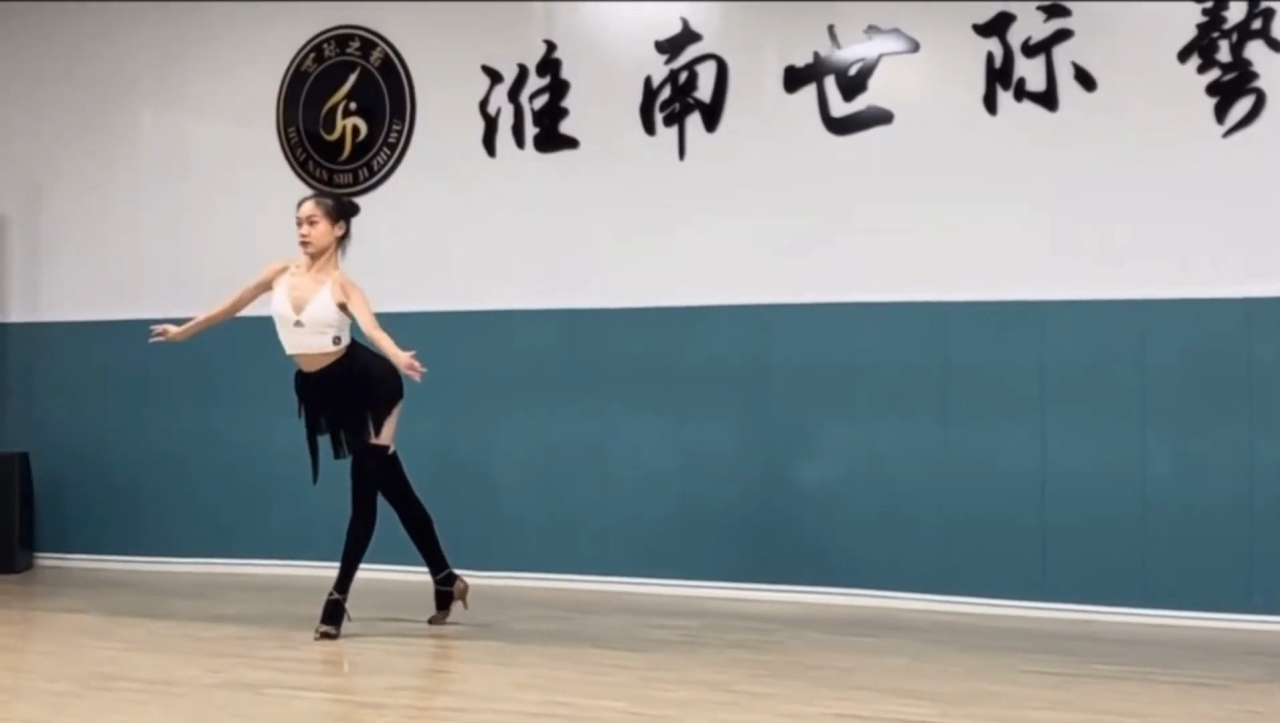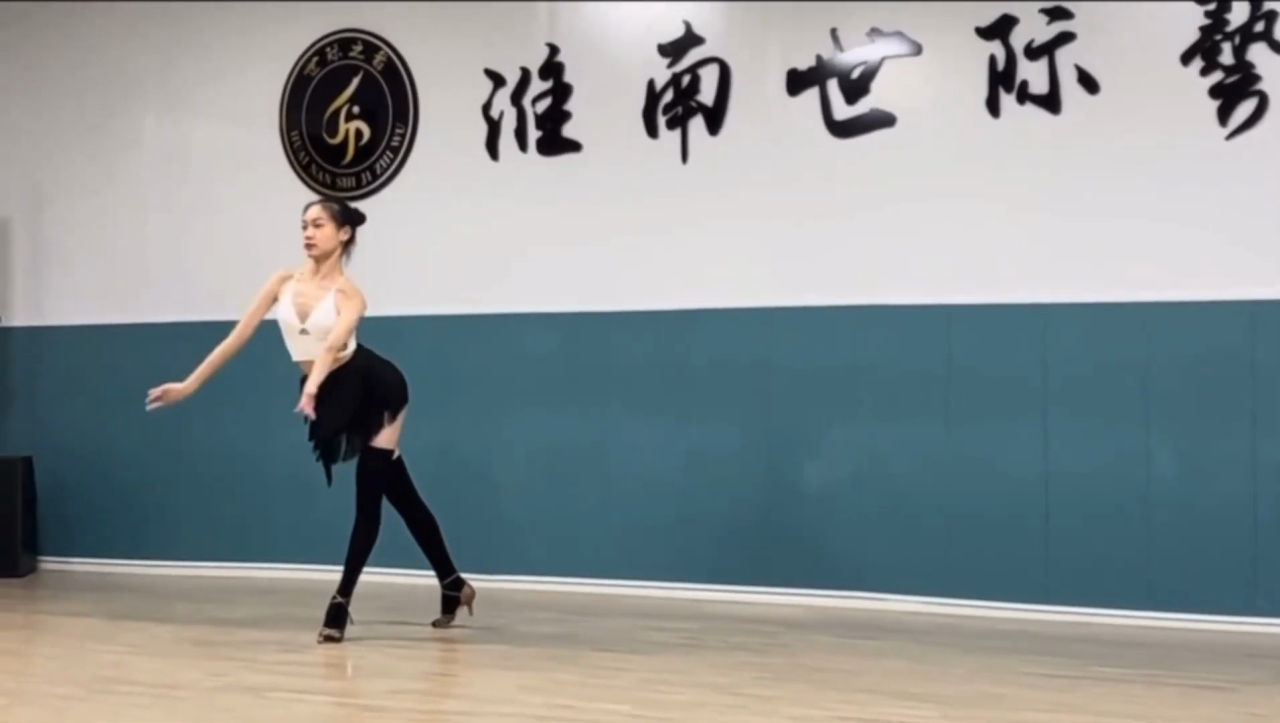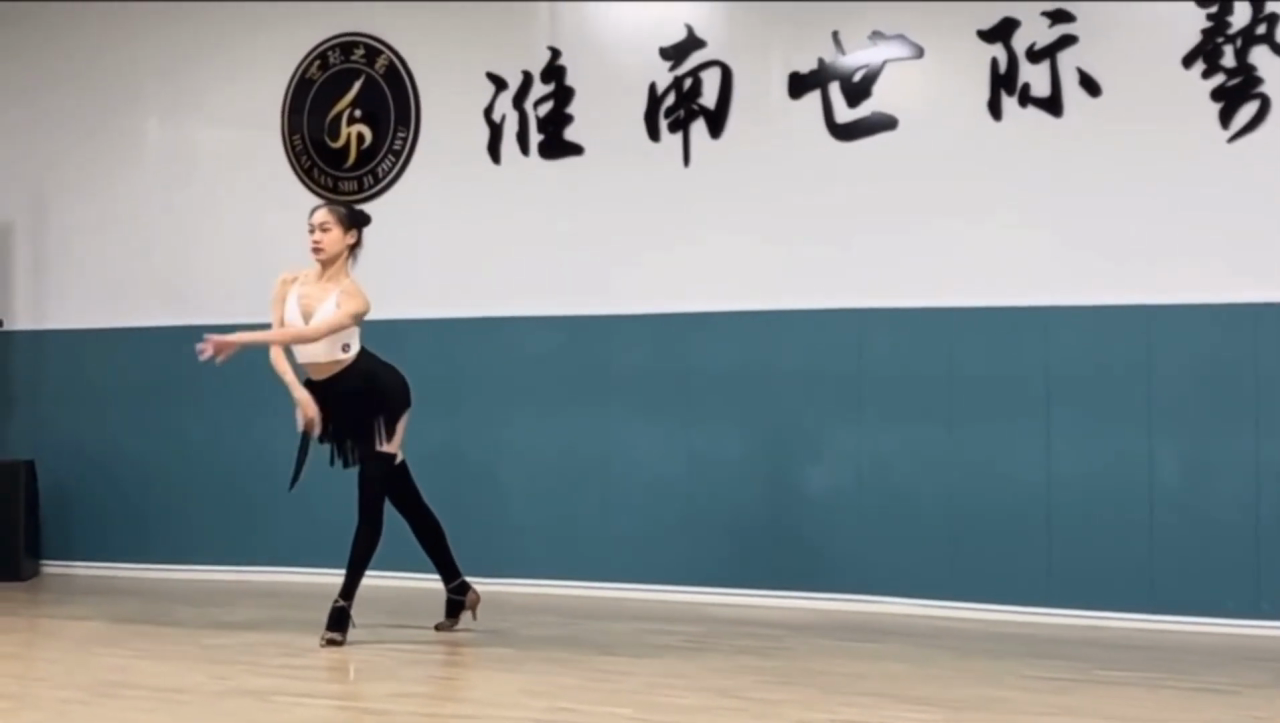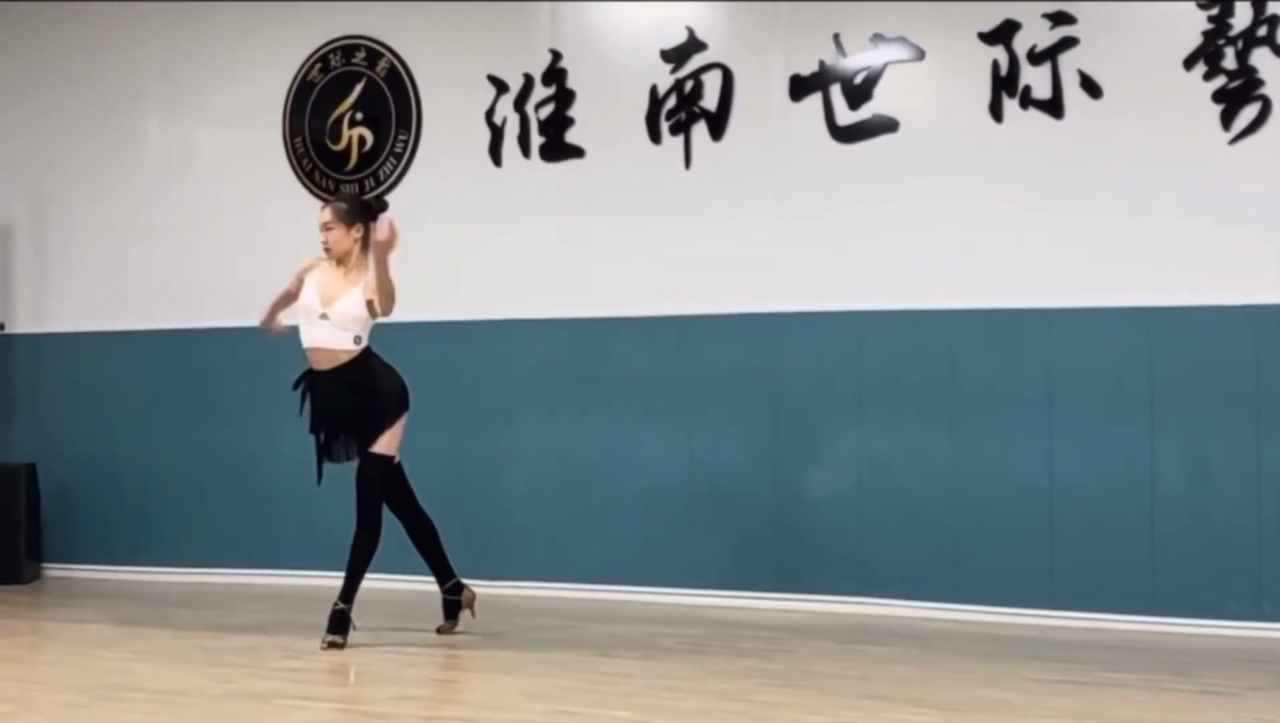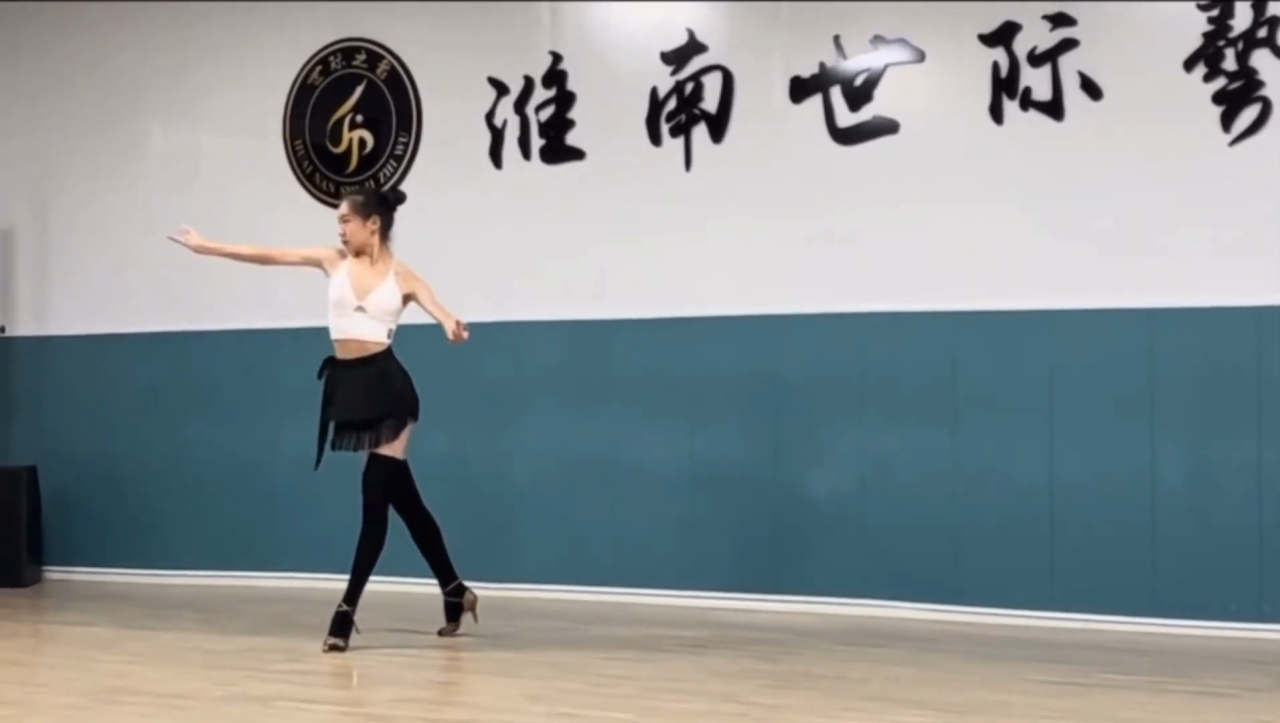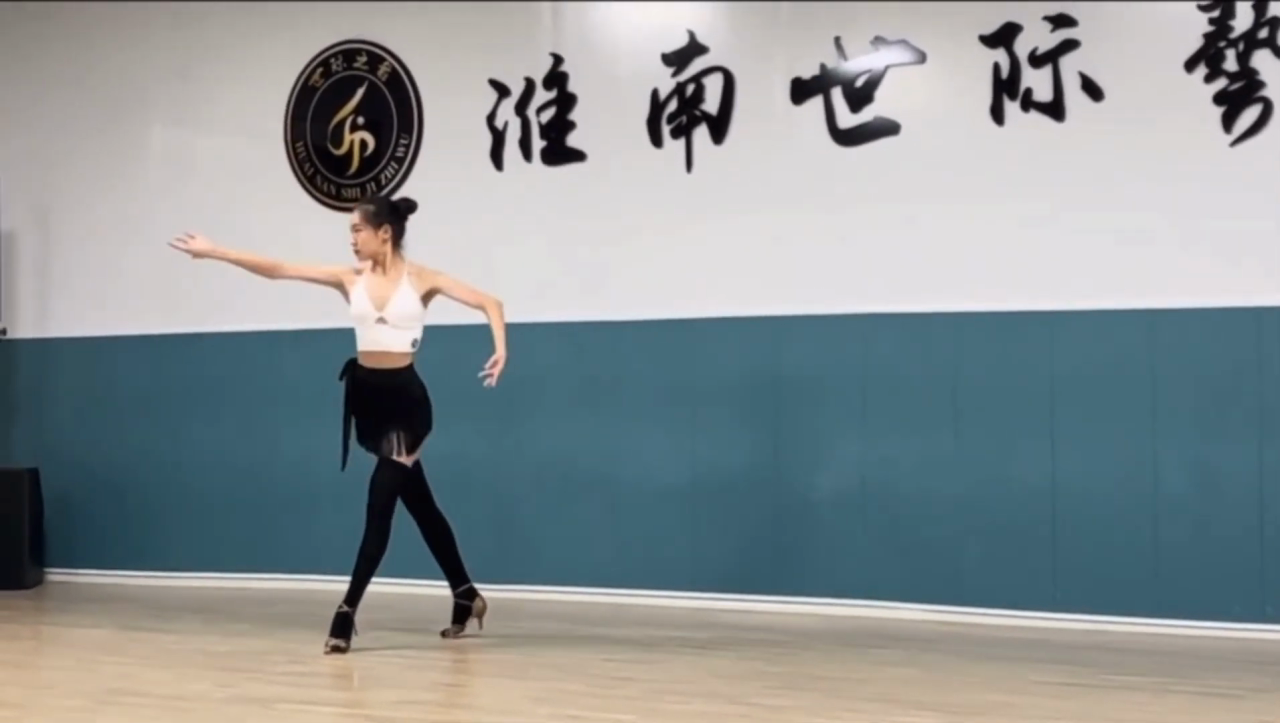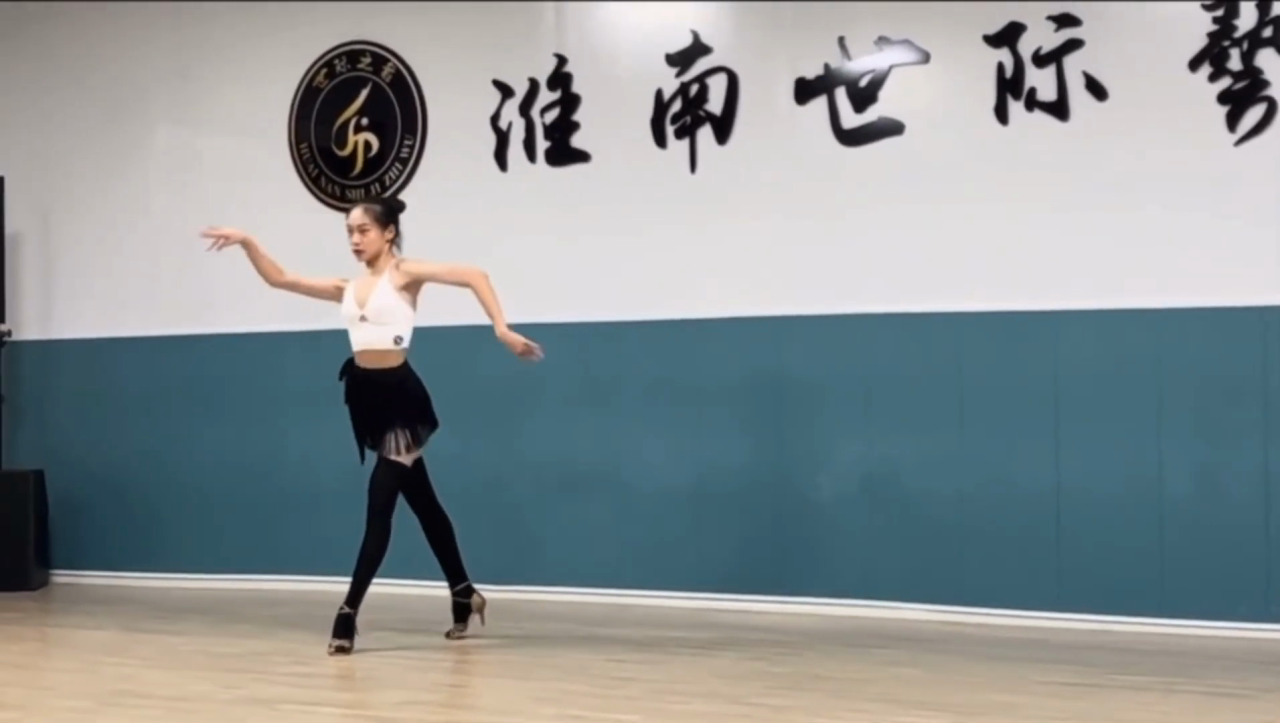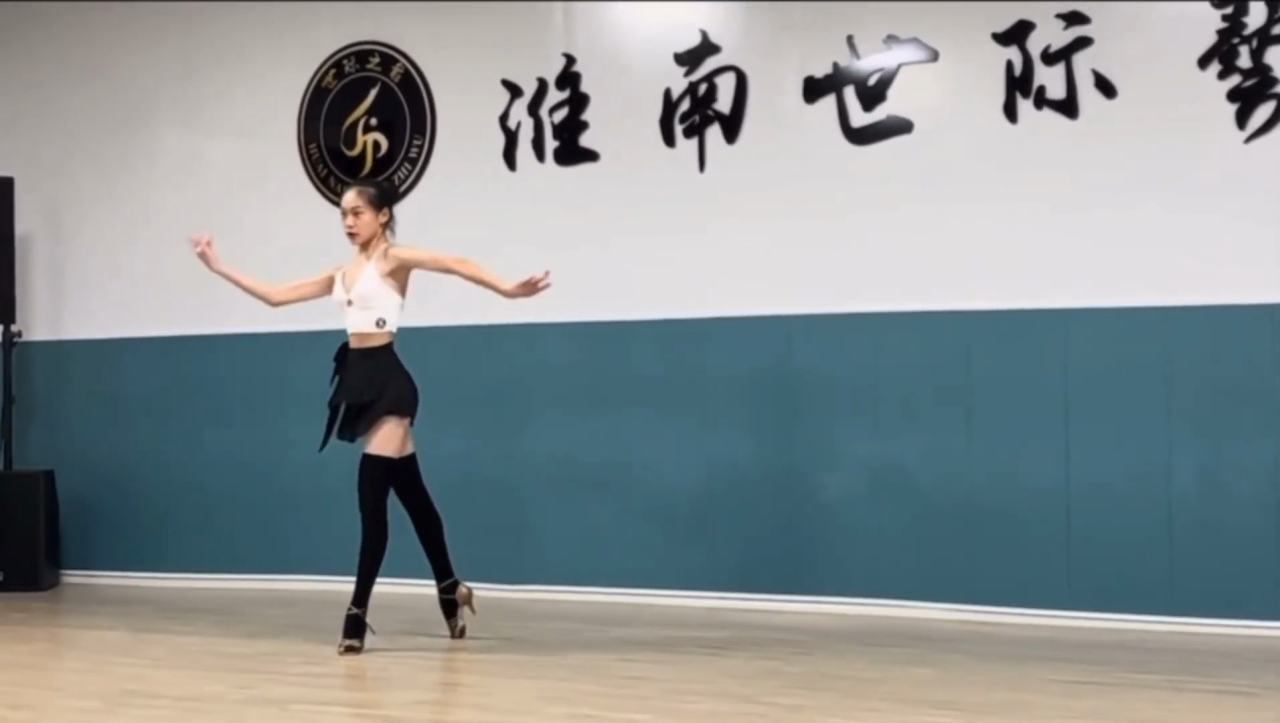
dt=0.3s
person 1, frame 1
left shoulder: (342, 285)
right shoulder: (281, 273)
left elbow: (369, 324)
right elbow: (232, 305)
left wrist: (397, 356)
right wrist: (183, 330)
left hip: (367, 384)
right hip: (320, 389)
left knee: (366, 489)
right knee: (391, 485)
left ankle: (339, 598)
right ankle: (446, 579)
person 1, frame 2
left shoulder: (349, 296)
right shoulder: (282, 281)
left elbow: (333, 345)
right elbow: (239, 334)
left wrist: (313, 386)
right wrist: (190, 384)
left hip: (373, 387)
right hip: (331, 396)
left knee: (370, 493)
right knee: (396, 490)
left ankle: (340, 602)
right ankle: (451, 583)
person 1, frame 3
left shoulder: (353, 298)
right shoulder: (288, 283)
left elbow: (311, 334)
right elbow: (278, 348)
left wrist: (241, 339)
right wrist: (299, 393)
left hip: (377, 393)
right hip: (330, 398)
left knee: (372, 497)
right knee: (401, 493)
left ankle: (343, 605)
right ankle: (457, 587)
person 1, frame 4
left shoulder: (370, 284)
right shoulder: (311, 269)
left elbow: (381, 306)
right elbow: (289, 294)
left wrist: (379, 260)
right wrist: (271, 315)
left hip: (373, 389)
right hip: (329, 392)
left knee: (370, 496)
right knee: (395, 495)
left ankle: (344, 608)
right ankle: (454, 588)
person 1, frame 5
left shoulder: (402, 277)
right shoulder: (333, 260)
left elbow: (444, 316)
right elbow: (266, 255)
left wrist: (453, 328)
right wrist: (205, 245)
left hip: (386, 385)
right hip: (345, 382)
left knee: (376, 497)
right knee: (402, 496)
left ankle: (347, 610)
right ankle: (455, 590)
person 1, frame 6
left shoulder: (420, 279)
right shoulder: (350, 279)
left elbow: (489, 303)
right elbow: (278, 269)
left wrist: (500, 350)
right wrist: (214, 251)
left hip: (405, 396)
right hip: (366, 393)
left knee: (379, 504)
right knee: (419, 503)
left ankle: (347, 612)
right ankle: (466, 595)
person 1, frame 7
left shoulder: (404, 273)
right shoulder: (349, 287)
left elbow: (475, 275)
right elbow: (280, 279)
left wrist: (503, 331)
right wrist: (246, 242)
left hip: (402, 394)
right hip: (368, 394)
left knee: (379, 503)
right knee: (422, 501)
left ankle: (349, 612)
right ankle: (465, 593)
person 1, frame 8
left shoulder: (394, 257)
right shoulder: (343, 272)
left elbow: (453, 264)
right elbow: (278, 296)
left wrist: (506, 289)
right wrist: (218, 267)
left hip: (387, 379)
right hip: (362, 379)
left knee: (371, 495)
right knee: (411, 493)
left ankle: (359, 612)
right ankle: (450, 589)
